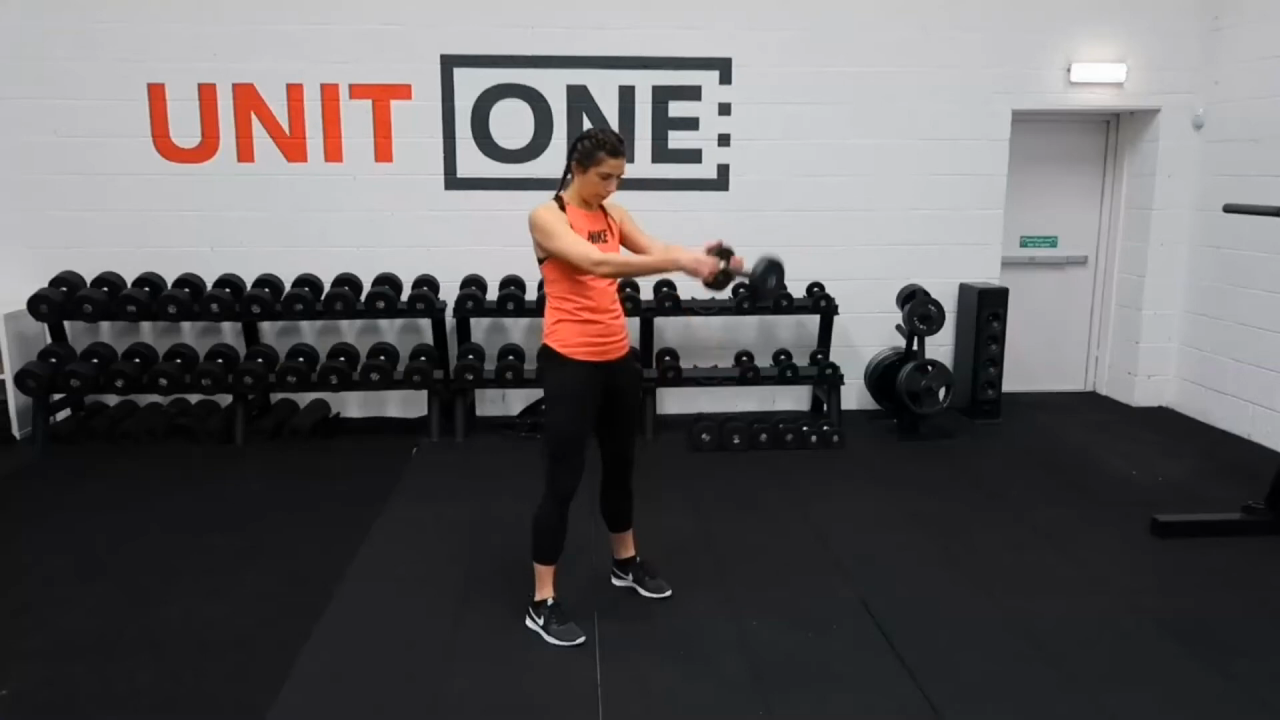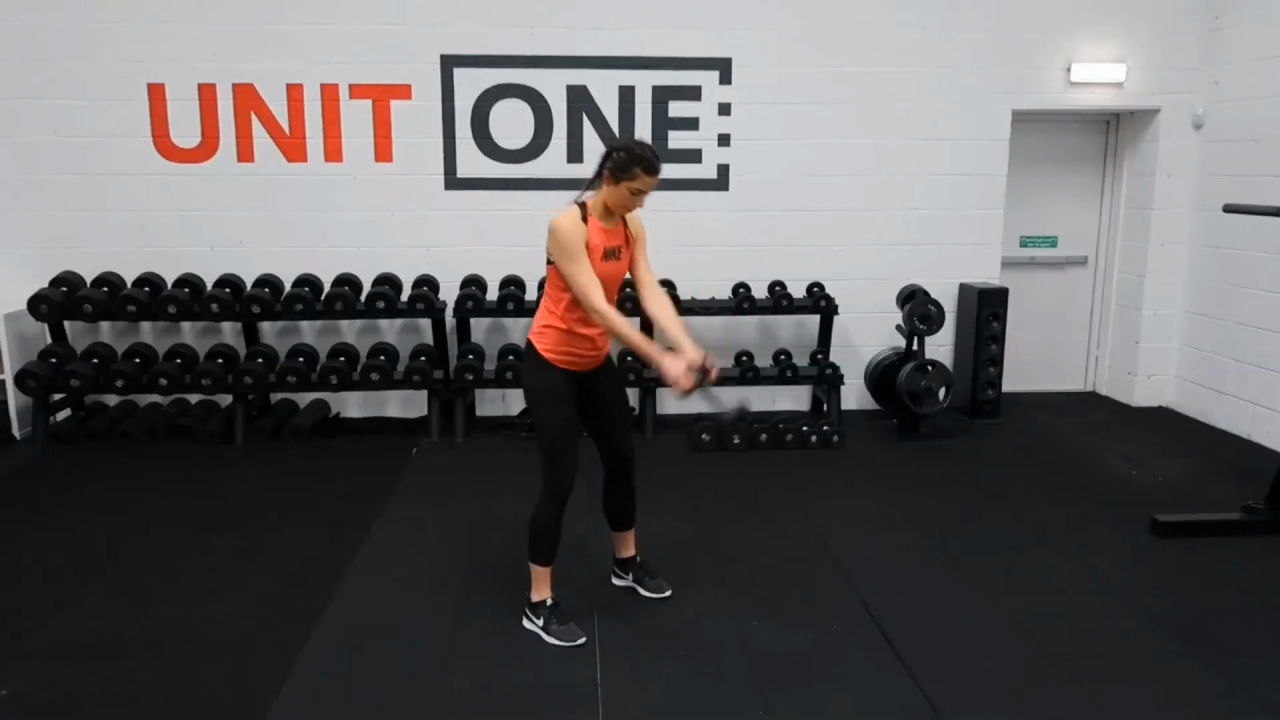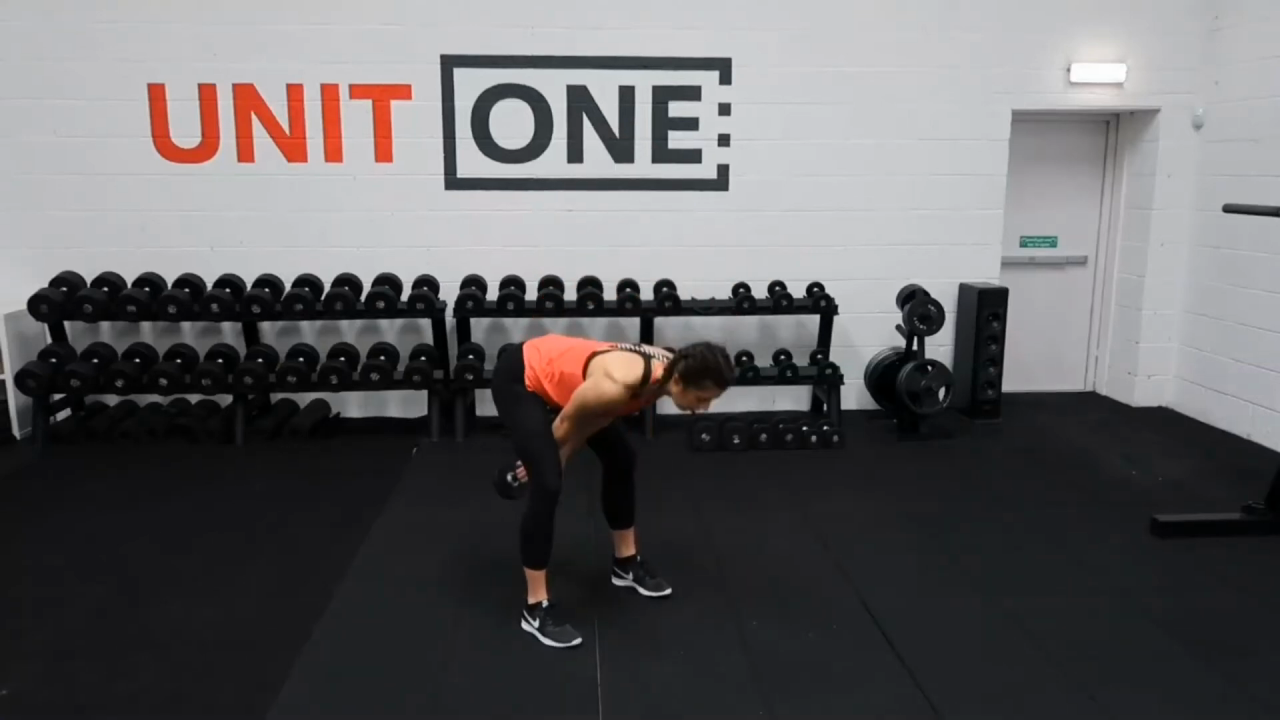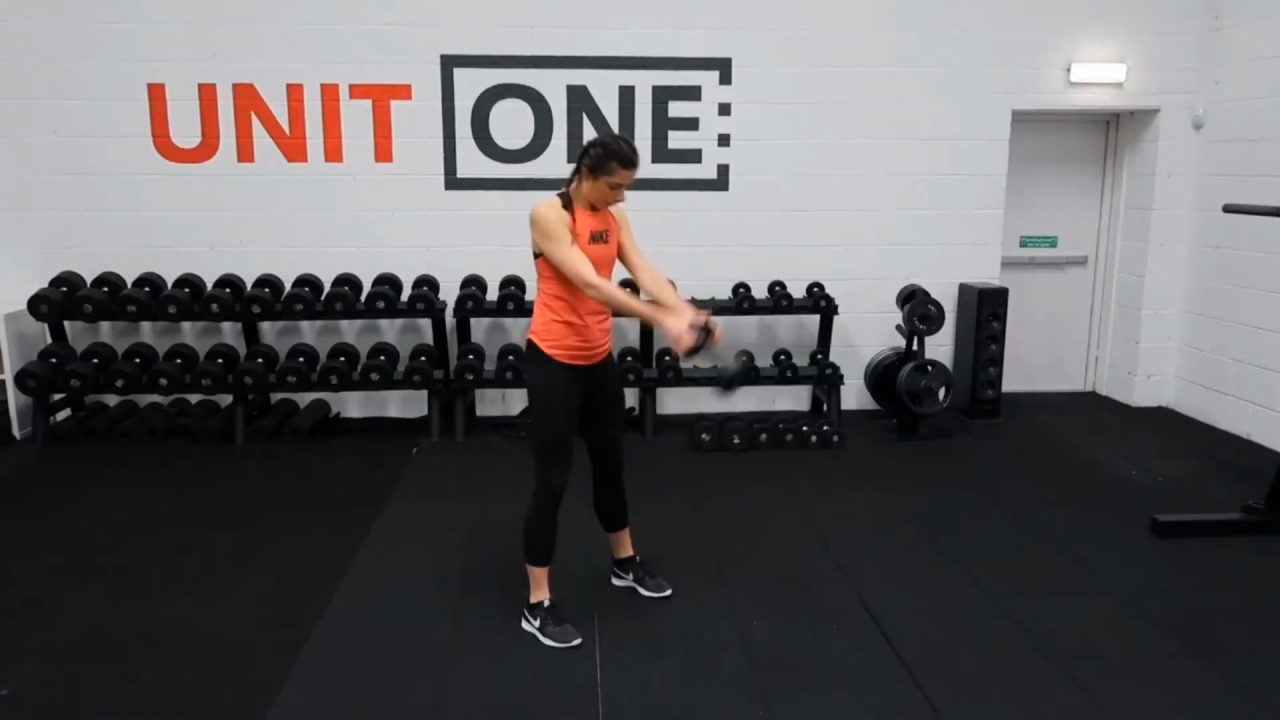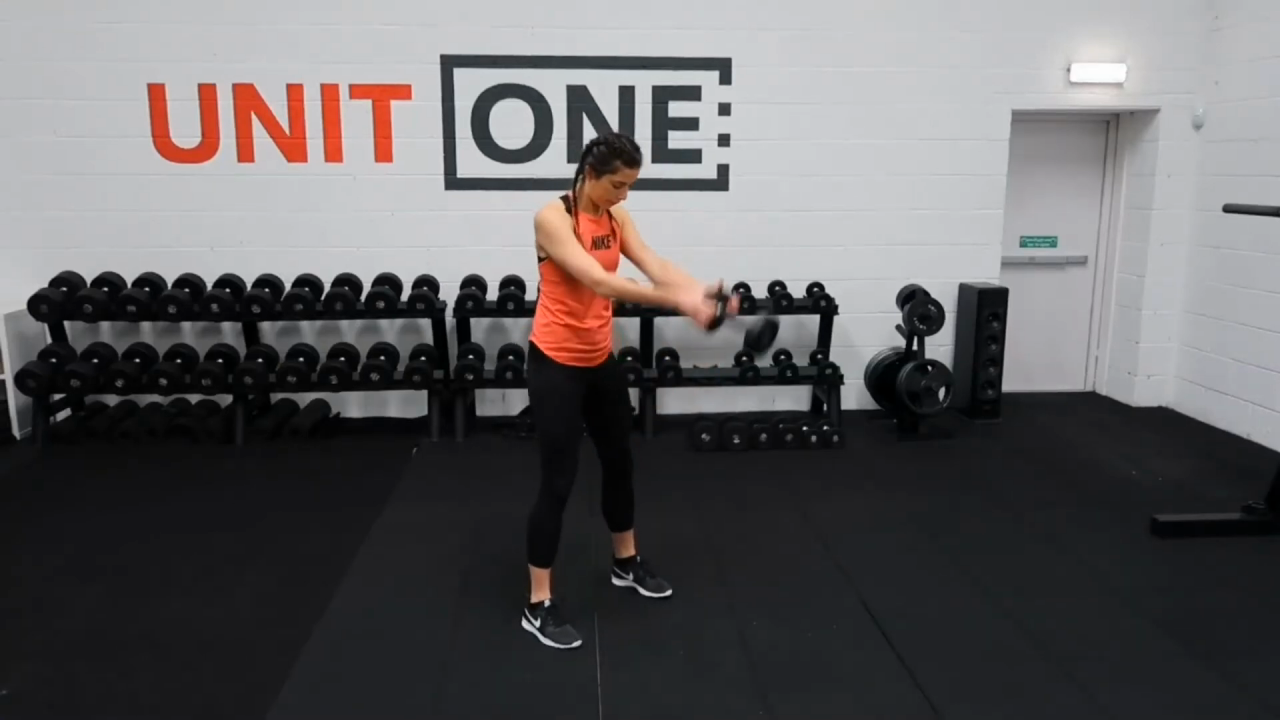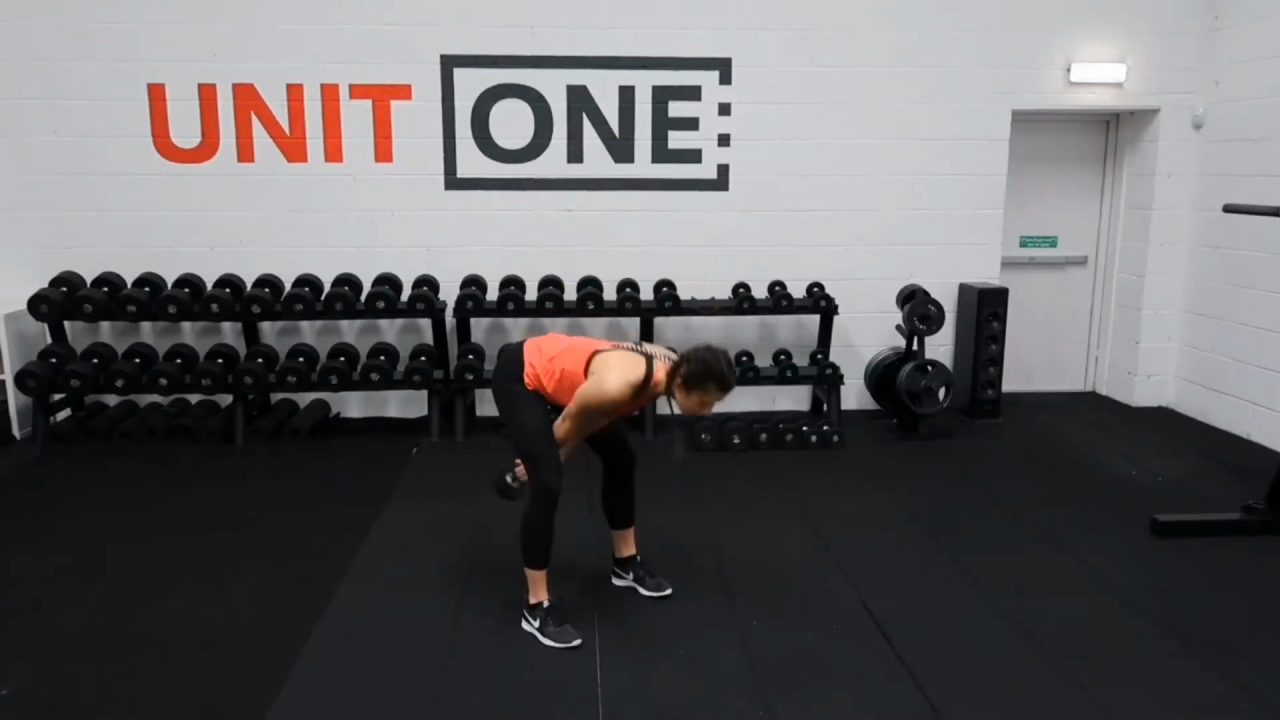
dt=0.5s
person 1, frame 1
left shoulder: (613, 214)
right shoulder: (546, 217)
left elbow: (654, 249)
right elbow: (596, 263)
left wrist: (698, 257)
right wrist: (679, 261)
left hip: (618, 359)
right hip: (571, 363)
left knee: (620, 465)
right knee: (563, 481)
left ankle: (625, 563)
right ankle: (542, 603)
person 1, frame 2
left shoulder: (632, 227)
right shoulder: (568, 227)
left elbow: (650, 292)
right elbow: (596, 307)
left wrist: (686, 348)
right wrist: (659, 360)
left hip: (596, 363)
right hip: (551, 365)
left knee: (621, 461)
right knee: (560, 479)
left ankle: (627, 564)
right ankle: (539, 607)
person 1, frame 3
left shoulder: (662, 370)
right shoulder: (616, 384)
left elbow: (597, 418)
right elbow: (566, 424)
left wrist: (558, 458)
right wrist: (544, 460)
left hip: (558, 375)
right hip: (520, 377)
left knee: (621, 457)
right knee: (546, 484)
left ankle: (626, 560)
right ankle: (536, 606)
person 1, frame 4
left shoulder: (613, 217)
right shoulder: (548, 215)
left elbow: (645, 273)
right elbow: (590, 283)
left wrist: (684, 312)
right wrist: (661, 321)
left hip: (599, 360)
right hip: (552, 363)
left knee: (610, 465)
right knee: (552, 480)
left ankle: (625, 562)
right ankle: (537, 605)
person 1, frame 5
left shoulder: (616, 217)
right shoulder: (552, 218)
left elbow: (654, 266)
right elbow: (598, 281)
left wrist: (700, 290)
right wrist: (679, 301)
left hip: (601, 361)
right hip: (556, 364)
left knee: (619, 463)
right knee: (558, 482)
left ankle: (626, 562)
right ankle: (538, 606)
person 1, frame 6
left shoulder: (668, 367)
right shoulder: (618, 384)
left elbow: (596, 417)
right elbow: (569, 423)
left wrist: (554, 456)
right wrist: (544, 459)
left hip: (556, 369)
right hip: (520, 374)
left knee: (621, 457)
right knee: (548, 483)
left ankle: (626, 562)
right ankle: (537, 607)
